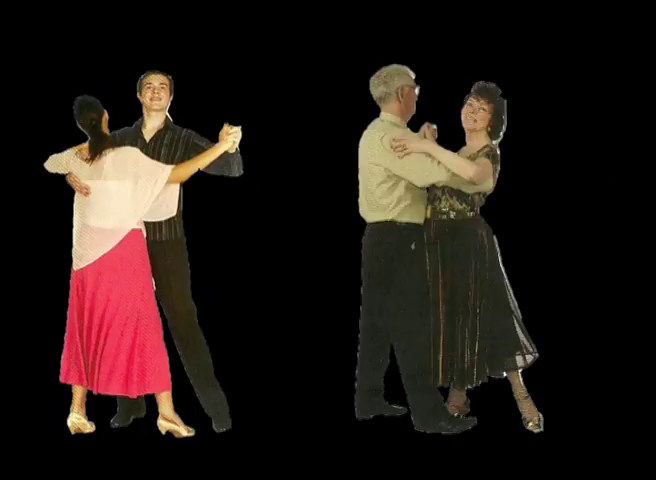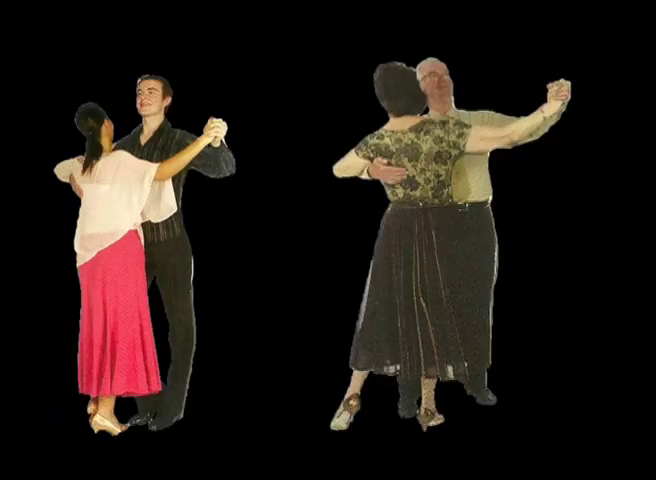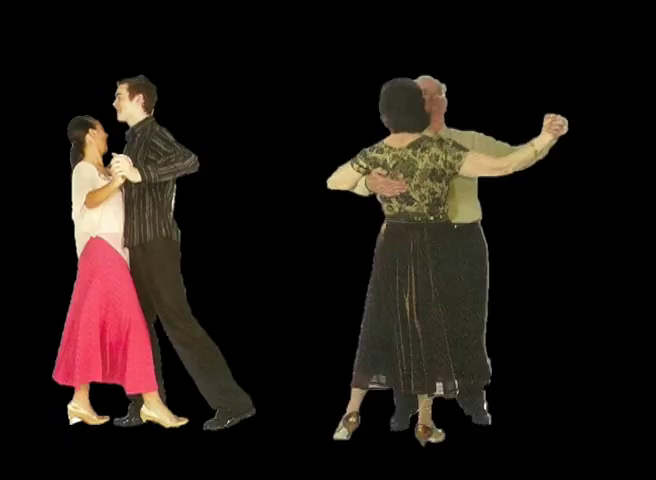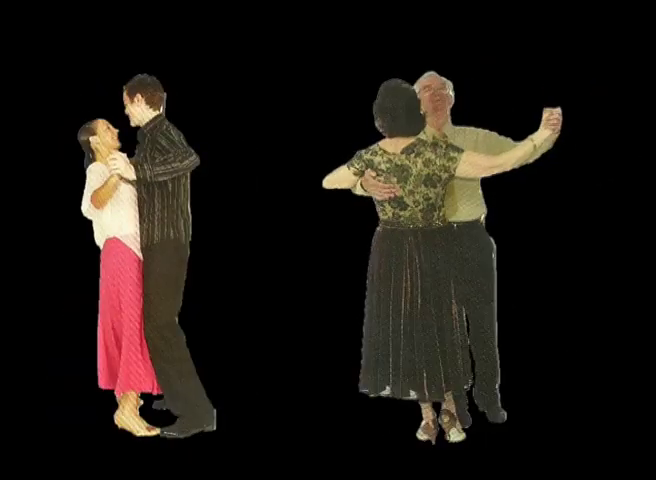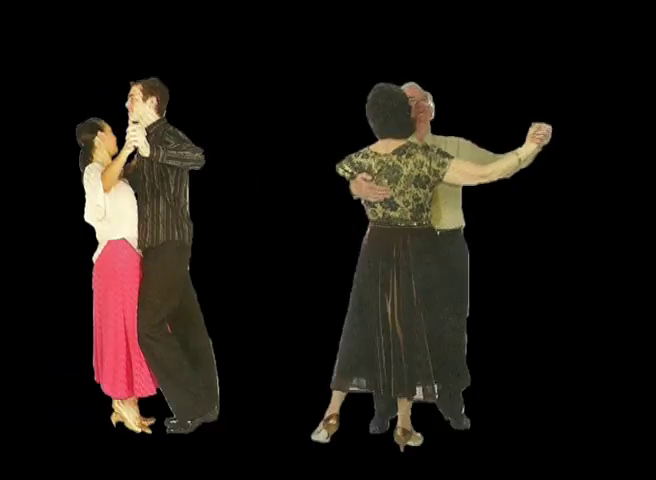
dt=0.2s
person 1, frame 1
left shoulder: (489, 151)
right shoulder: (461, 150)
left elbow: (475, 174)
left wrist: (429, 147)
left hip: (465, 244)
right hip: (440, 241)
right knee: (443, 323)
person 1, frame 2
left shoulder: (376, 141)
right shoulder: (445, 131)
left elbow: (339, 170)
right elbow: (506, 137)
right wrist: (548, 109)
left hip: (398, 232)
right hip: (439, 230)
left knee: (381, 313)
right knee: (436, 312)
right ankle: (427, 406)
person 1, frame 3
left shoulder: (374, 155)
right shoulder: (440, 151)
left elbow: (333, 184)
right elbow: (501, 166)
right wrist: (543, 140)
left hip: (394, 247)
right hip: (435, 246)
left knee: (381, 327)
right knee: (430, 327)
left ankle: (351, 415)
right ankle: (425, 423)
person 1, frame 4
left shoulder: (369, 158)
right shoulder: (436, 153)
left elbow: (328, 184)
right elbow: (497, 165)
right wrist: (540, 135)
left hip: (390, 251)
right hip: (431, 250)
left knee: (394, 331)
right knee: (434, 331)
right ankle: (447, 412)
person 1, frame 5
left shoulder: (359, 160)
right shoulder: (426, 157)
right elbow: (484, 174)
right wrist: (527, 149)
left hip: (378, 251)
right hip: (418, 250)
left knee: (363, 333)
right knee: (417, 333)
left ankle: (331, 417)
right ankle: (403, 426)
person 2, frame 1
left shoulder: (183, 139)
right shoulder: (120, 139)
left elbow: (230, 169)
left wrist: (230, 148)
right wrist: (73, 174)
left hip: (168, 241)
left knee: (182, 320)
left ankle: (214, 403)
right ankle: (130, 402)
person 2, frame 2
left shoulder: (179, 140)
right shoulder: (125, 145)
left elbow: (223, 169)
left wrist: (218, 144)
left hip: (170, 243)
left knee: (180, 320)
left ankle: (172, 404)
right ankle: (147, 404)
person 2, frame 3
left shoulder: (153, 135)
right shoulder: (136, 138)
left elbow: (189, 161)
left wrist: (140, 173)
left hip: (156, 243)
right hip: (142, 244)
left knee: (177, 321)
left ankle: (232, 400)
right ankle: (144, 404)
person 2, frame 4
left shoulder: (163, 133)
right shoulder: (152, 136)
left elbow: (189, 159)
left wrist: (137, 171)
left hip: (166, 242)
right hip: (158, 242)
left knee: (158, 324)
right knee: (160, 321)
left ankle: (197, 411)
right ankle: (182, 399)
person 2, frame 5
left shoulder: (165, 135)
right shoulder: (150, 139)
left elbow: (196, 156)
left wrist: (150, 151)
left hip: (168, 244)
right hip: (160, 244)
left knee: (149, 325)
right knee: (186, 322)
left ankle: (192, 405)
right ankle: (206, 402)
person 3, frame 1
right shoulder: (386, 135)
right elbow: (434, 174)
left hip: (390, 239)
right hip: (394, 240)
left knee: (381, 324)
right knee: (410, 324)
right ankle: (428, 413)
person 3, frame 2
left shoulder: (480, 121)
left elbow: (527, 130)
right elbow: (376, 159)
left wrist: (555, 105)
right wrist: (374, 169)
left hip: (476, 222)
left knee: (478, 306)
left ankle: (477, 380)
right ankle: (411, 389)
person 3, frame 3
left shoulder: (470, 141)
left elbow: (516, 155)
right elbow: (365, 178)
left wrist: (548, 135)
right wrist: (373, 181)
left hip: (468, 241)
left knee: (471, 325)
left ankle: (473, 397)
right ankle: (406, 405)
person 3, frame 4
left shoulder: (475, 138)
right elbow: (367, 174)
left wrist: (549, 131)
right wrist: (366, 183)
left hip: (471, 239)
left knee: (482, 323)
left ankle: (488, 396)
person 3, frame 5
left shoulder: (456, 147)
left elbow: (501, 165)
right elbow: (359, 176)
left wrist: (534, 144)
right wrist: (358, 185)
left hip: (449, 247)
person 4, frame 1
left shoulder: (76, 158)
right shoulder: (127, 157)
left elbow: (50, 164)
right elbow: (174, 175)
right wrist: (220, 147)
left hip: (89, 250)
right hip: (124, 248)
left knee: (86, 328)
right knee: (138, 325)
left ankle: (78, 410)
person 4, frame 2
left shoulder: (80, 165)
right shoulder: (120, 161)
left elbow: (59, 171)
right elbow: (162, 172)
right wrist: (203, 140)
left hip: (92, 251)
right hip: (121, 249)
left knee: (99, 326)
right knee: (121, 325)
left ankle: (98, 401)
right ankle: (104, 410)
person 4, frame 3
left shoulder: (98, 170)
right shoulder: (84, 169)
right elbow: (90, 200)
right wrist: (118, 179)
left hip: (109, 251)
right hip: (102, 252)
left knee: (93, 326)
right knee: (130, 322)
left ankle: (81, 401)
right ankle: (151, 403)
person 4, frame 4
left shoulder: (114, 168)
right shoulder: (97, 170)
right elbow: (97, 200)
right wrist: (117, 175)
left hip: (132, 251)
right hip: (120, 252)
left knee: (133, 325)
right knee: (133, 326)
left ankle: (127, 401)
right ankle: (127, 407)
person 4, frame 5
left shoulder: (109, 171)
right shoulder: (93, 171)
right elbow: (105, 184)
right wrist: (126, 150)
left hip: (129, 253)
right hip: (118, 254)
left knee: (130, 326)
right knee: (128, 327)
left ankle: (124, 401)
right ankle: (126, 403)
